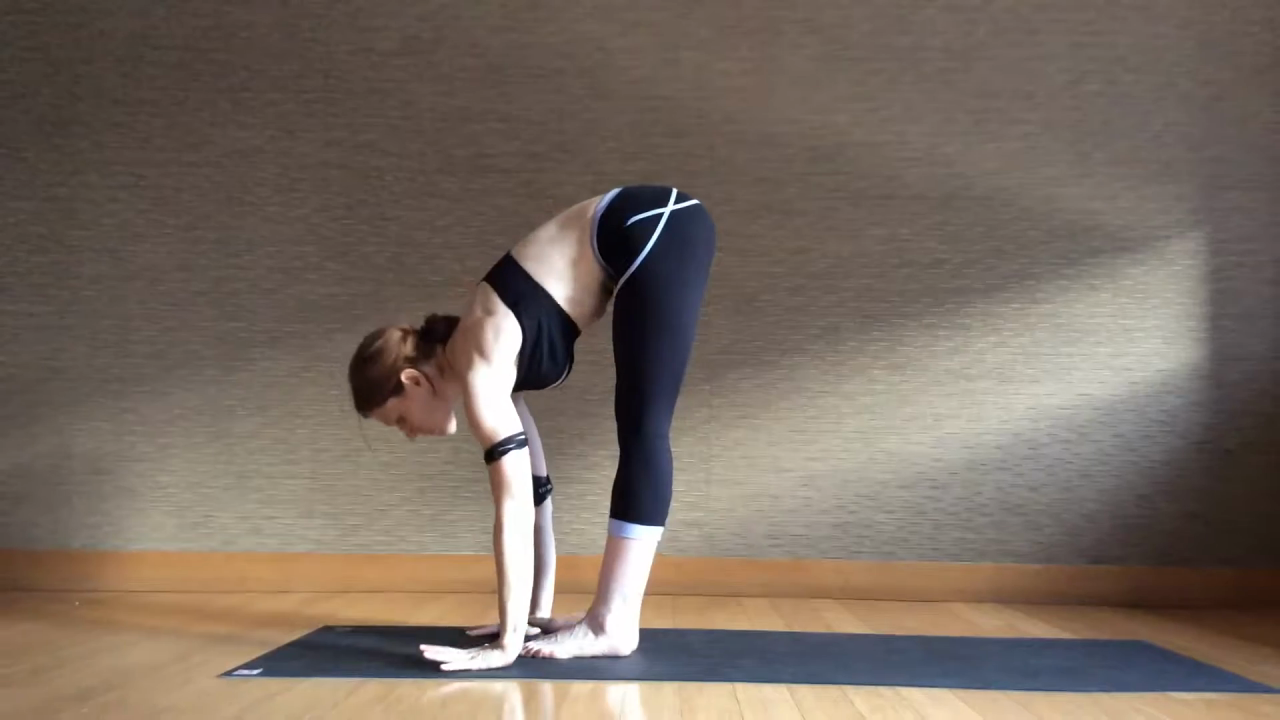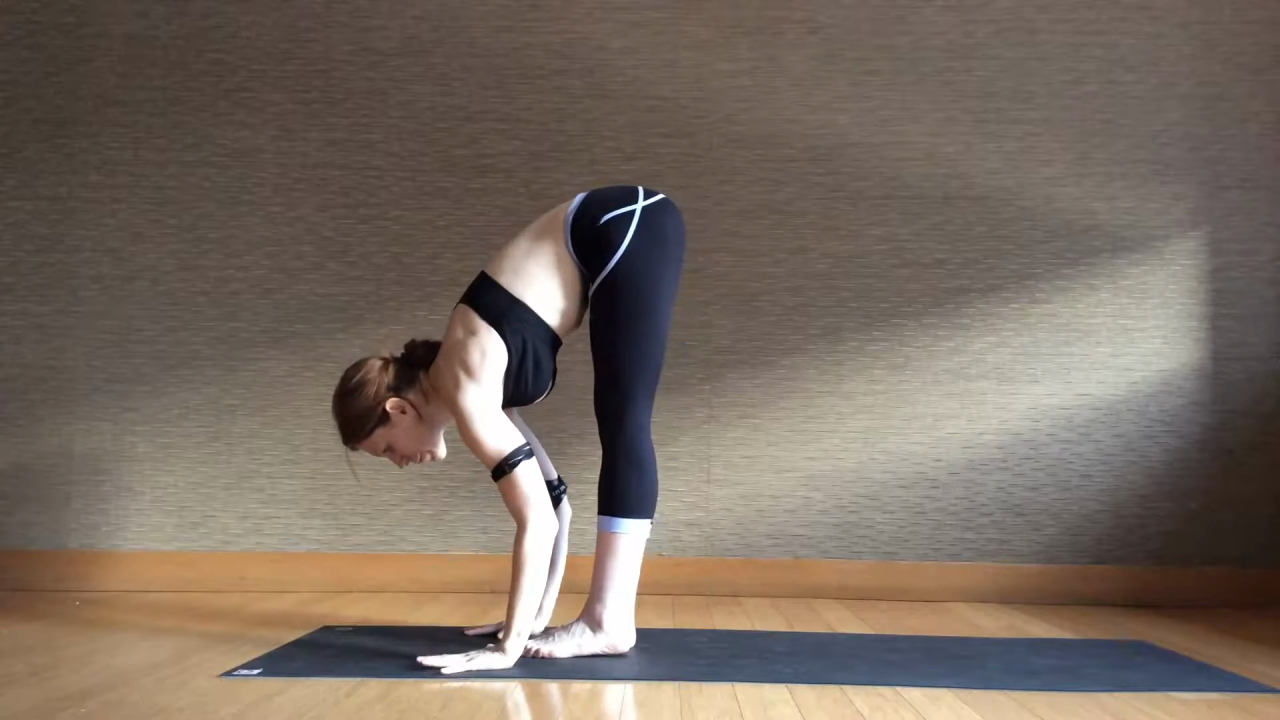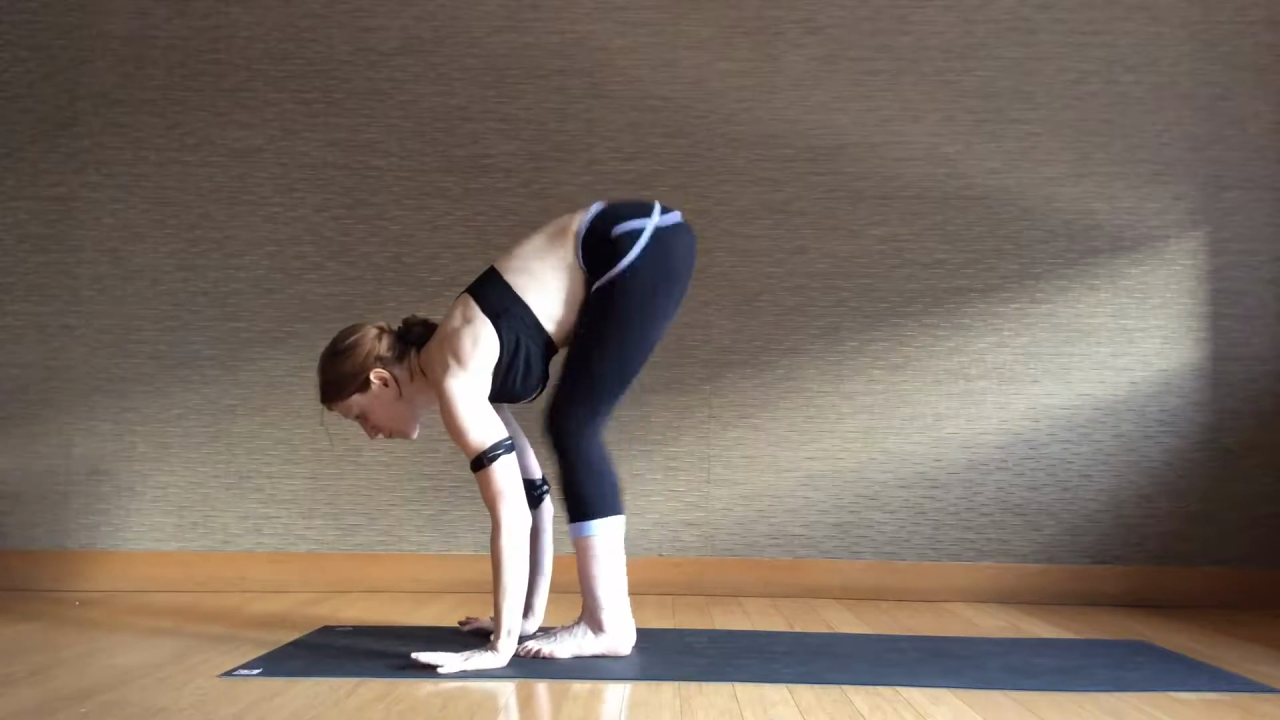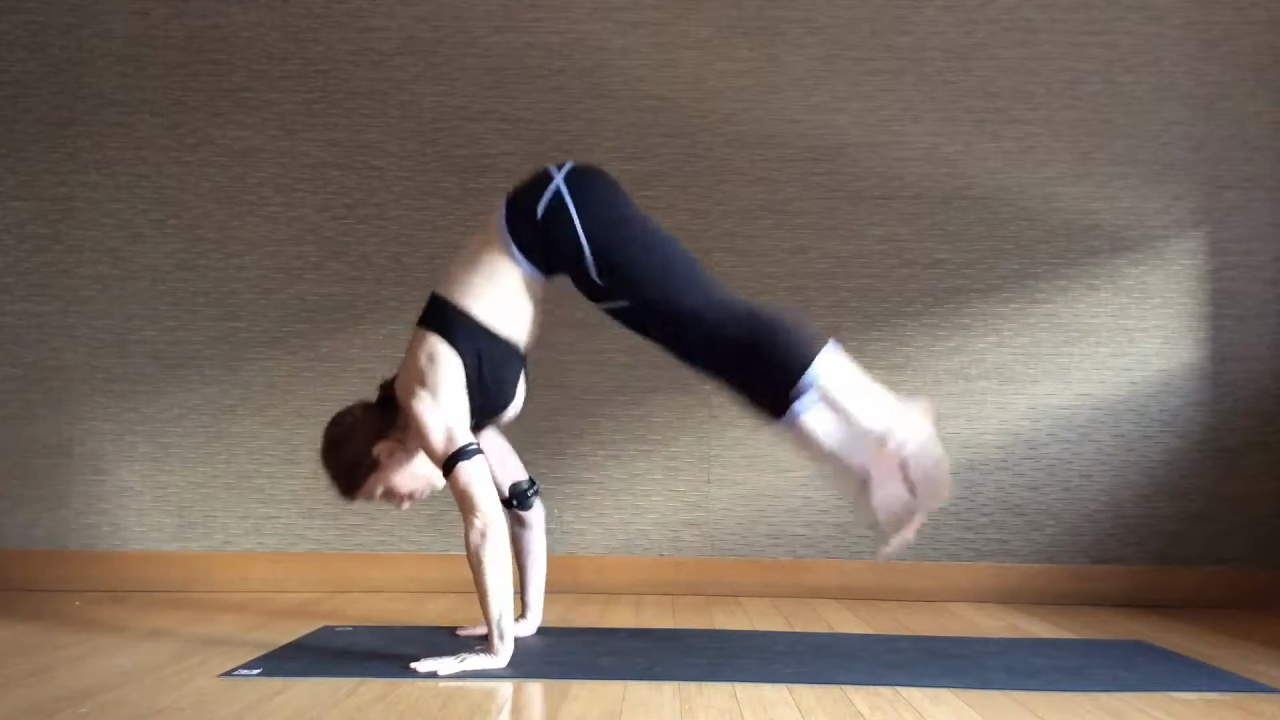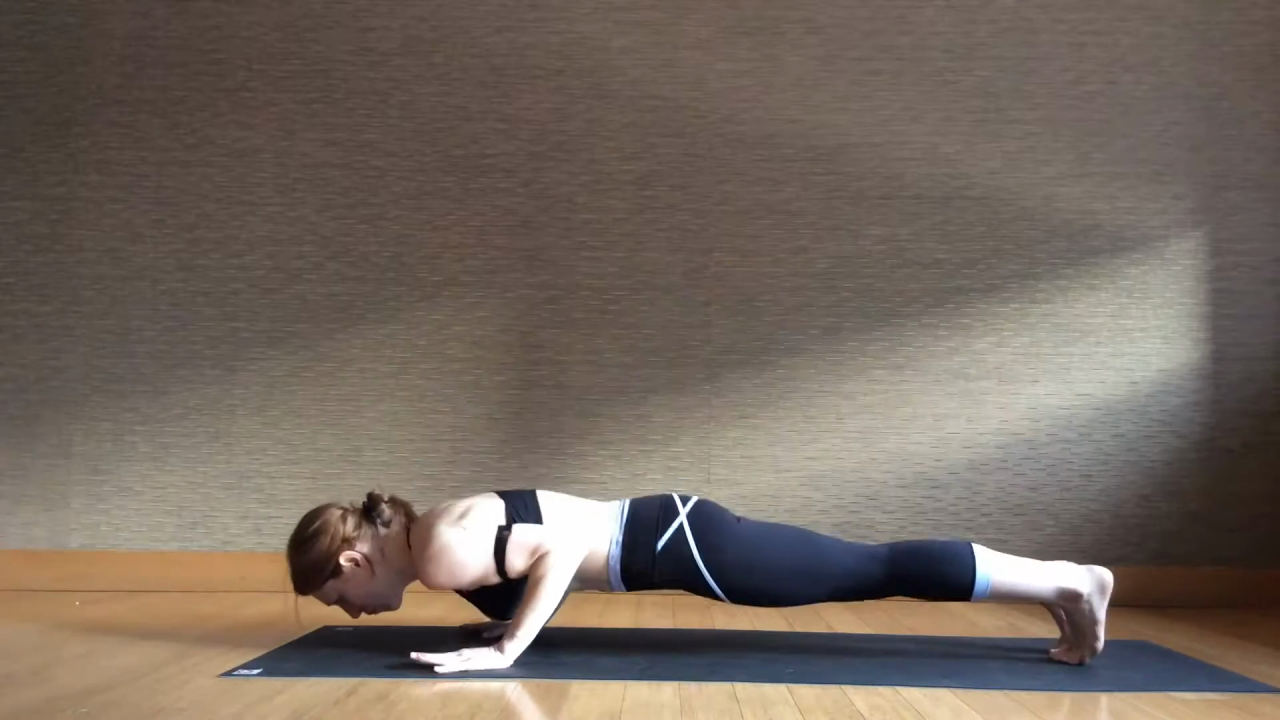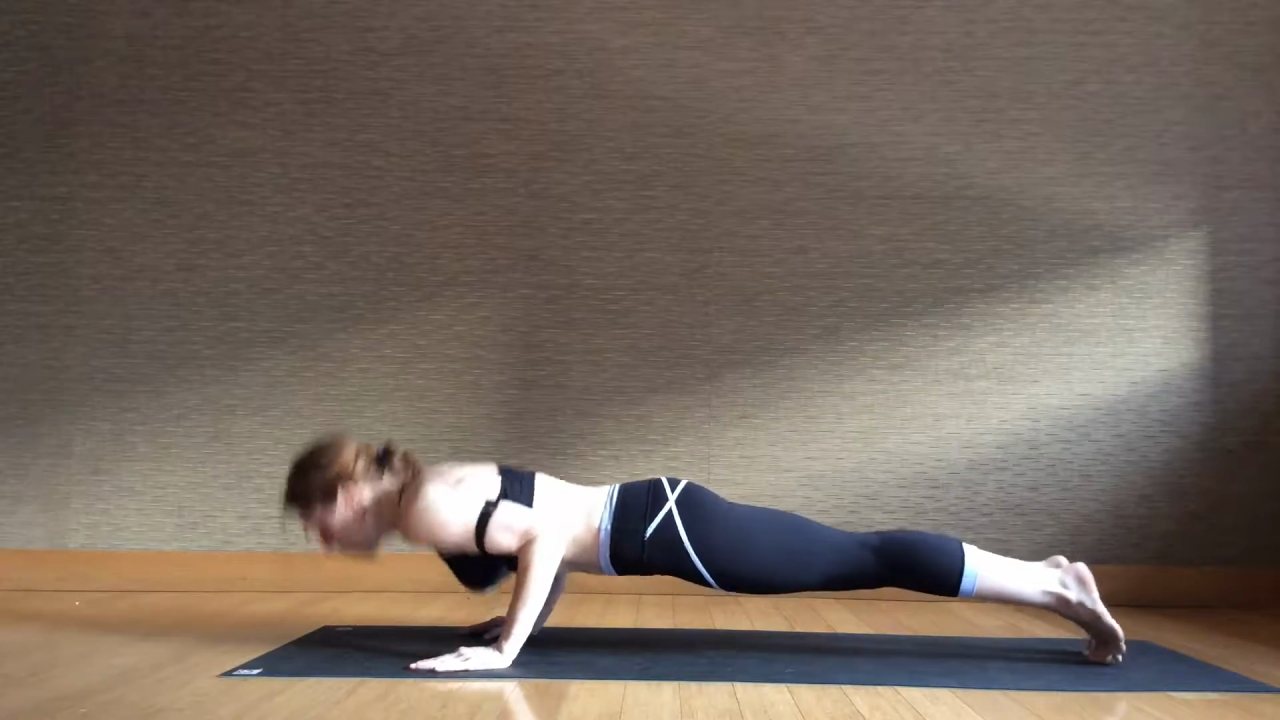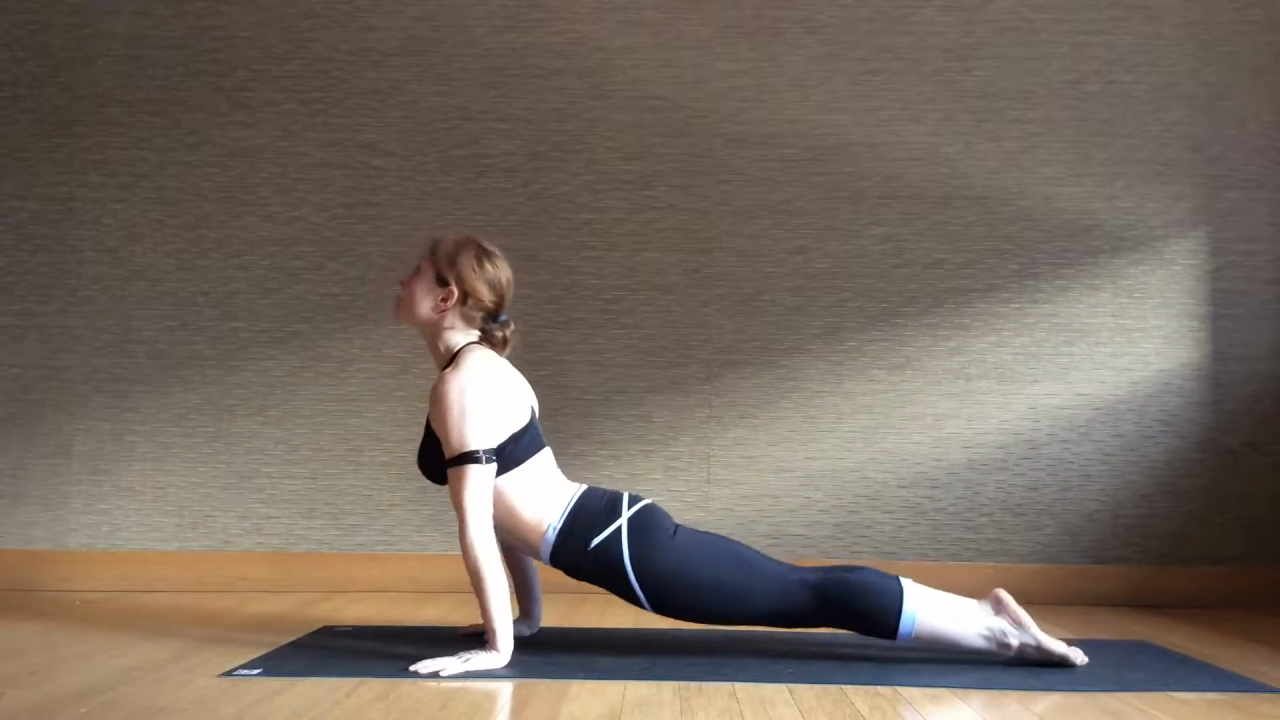
dt=0.7s
person 1, frame 1
left shoulder: (478, 371)
right shoulder: (492, 362)
left elbow: (514, 511)
right elbow: (534, 489)
left wrist: (509, 643)
right wrist: (538, 611)
left hip: (659, 230)
right hip: (653, 229)
left knee: (643, 431)
right knee: (639, 432)
left ankle: (610, 624)
right ankle: (614, 617)
person 1, frame 2
left shoulder: (464, 392)
right shoulder: (473, 381)
left elbow: (538, 521)
right elbow: (551, 498)
left wrist: (509, 647)
right wrist: (535, 617)
left hip: (630, 228)
right hip: (621, 231)
left knee: (622, 426)
right knee: (620, 428)
left ankle: (608, 622)
right ankle: (609, 616)
person 1, frame 3
left shoulder: (453, 379)
right shoulder: (467, 373)
left elbow: (510, 515)
right elbow: (530, 492)
left wrist: (503, 645)
right wrist: (528, 615)
left hip: (642, 245)
right hip: (634, 244)
left knee: (572, 425)
right knee: (570, 427)
left ankle: (609, 624)
right ankle: (606, 616)
person 1, frame 4
left shoulder: (424, 407)
right shoulder: (454, 410)
left elbow: (484, 521)
right elbow: (524, 499)
left wrist: (498, 643)
right wrist: (527, 614)
left hip: (559, 208)
right hip: (552, 219)
left knee: (716, 327)
right knee: (713, 347)
left ankle: (893, 427)
right ankle: (865, 467)
person 1, frame 5
left shoulder: (438, 555)
right shoulder: (439, 528)
left elbow: (555, 552)
left wrist: (505, 648)
right wrist: (515, 619)
left hip: (672, 544)
right hip: (667, 531)
left knee: (872, 569)
right knee: (865, 568)
left ankle: (1065, 580)
right ankle: (1062, 579)
person 1, frame 6
left shoulder: (420, 508)
right shoulder: (433, 483)
left elbow: (539, 537)
left wrist: (501, 645)
right wrist: (516, 615)
left hip: (668, 533)
right hip: (661, 519)
left knee: (866, 558)
right knee: (861, 558)
left ankle: (1048, 583)
right ankle: (1050, 580)
person 1, frame 7
left shoulder: (460, 383)
right shoulder: (485, 367)
left elbow: (475, 522)
right elbow: (511, 504)
left wrist: (498, 646)
right wrist: (526, 614)
left hip: (621, 548)
right hip: (621, 526)
left knee: (809, 598)
right knee: (806, 592)
left ankle: (999, 633)
right ankle: (987, 615)
